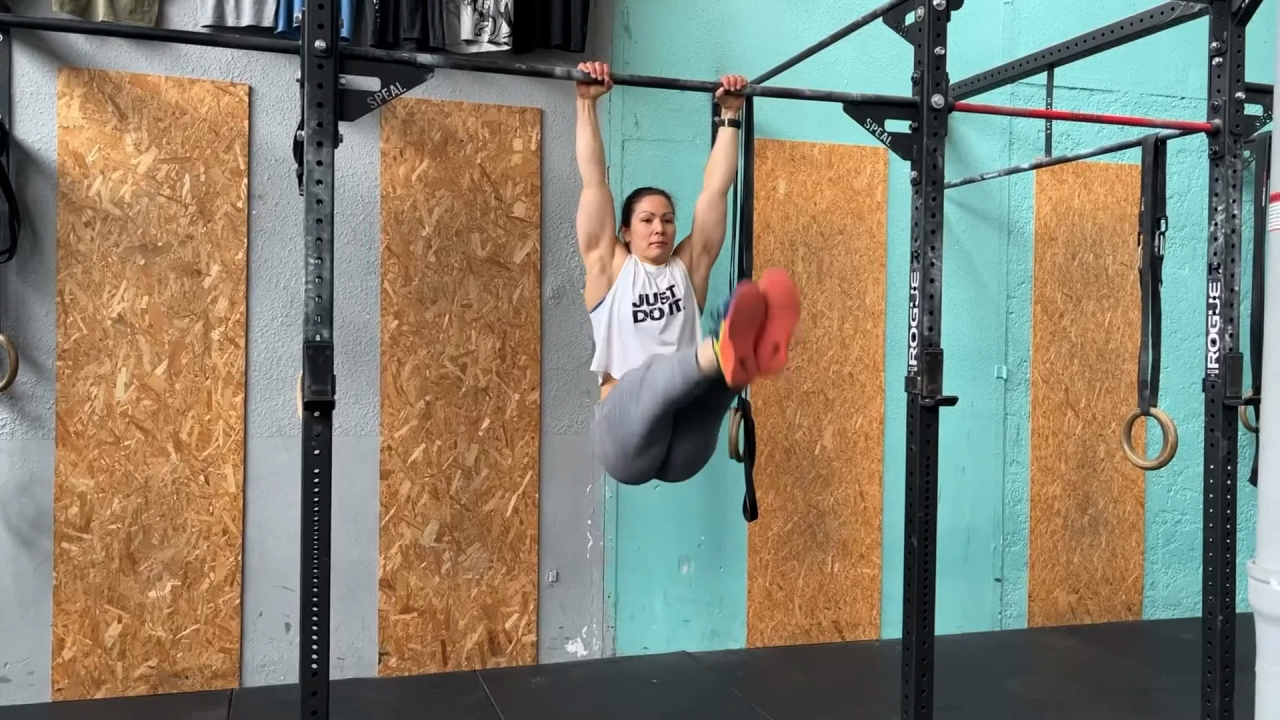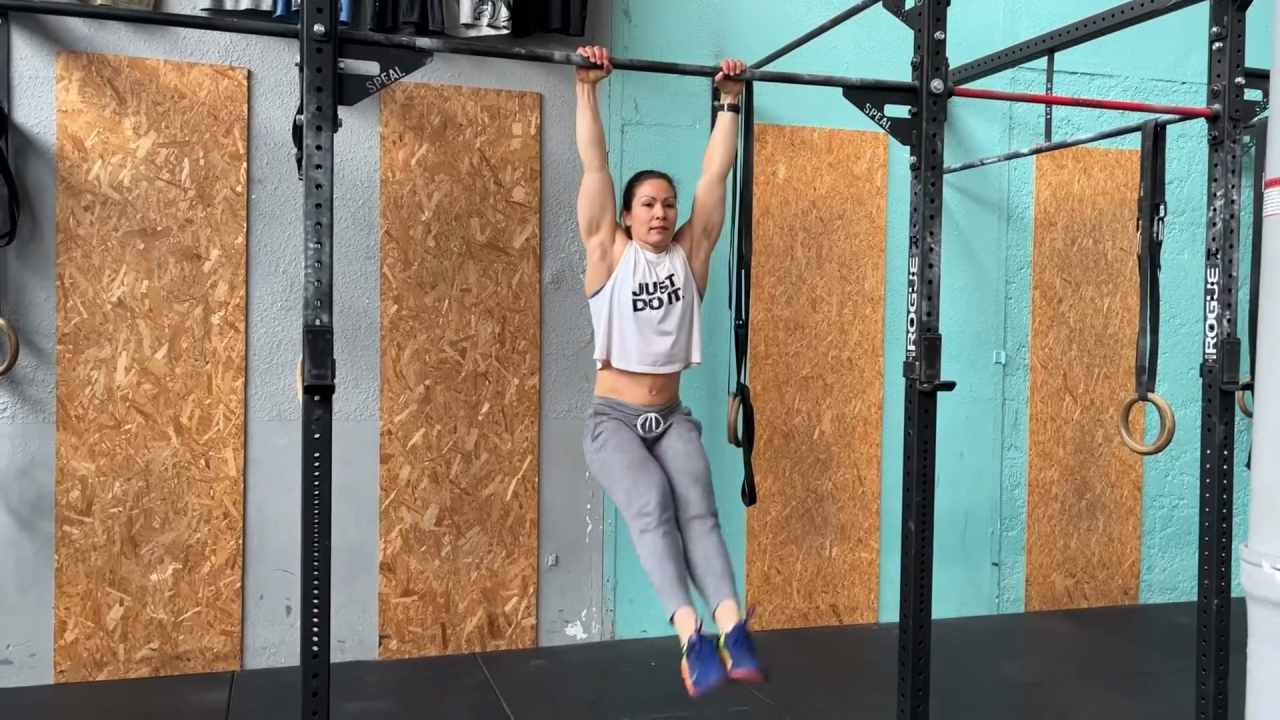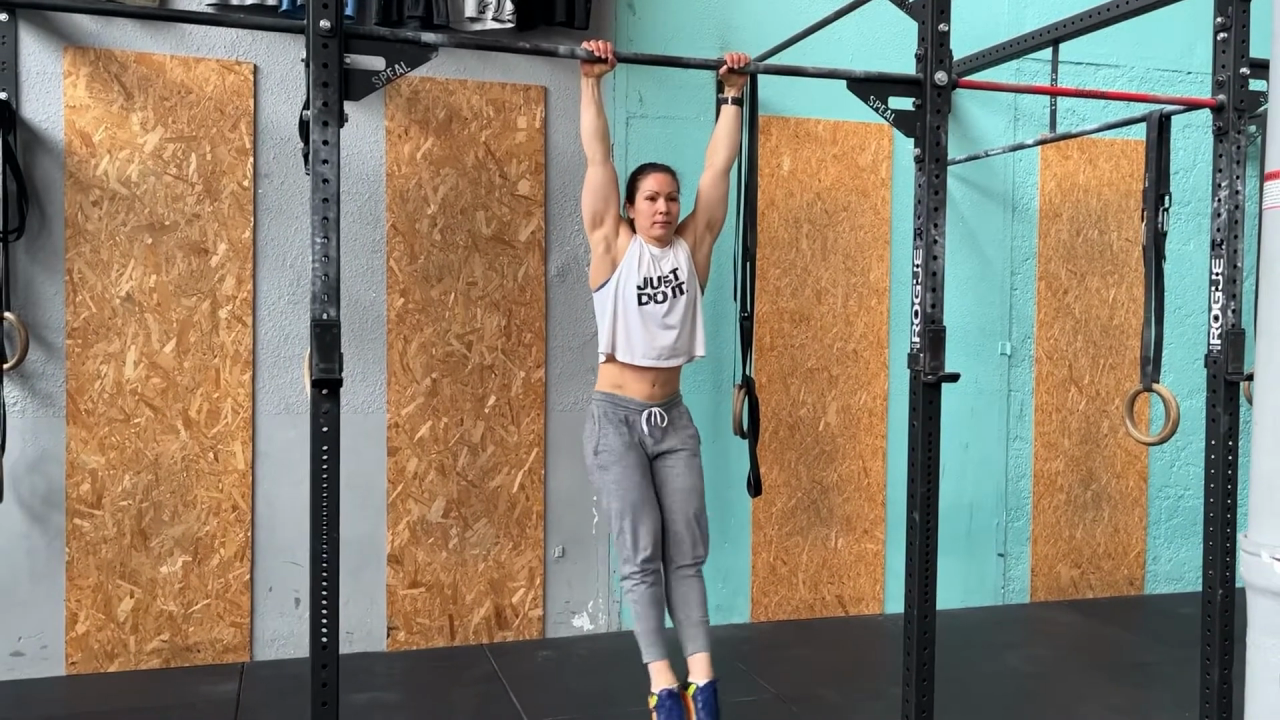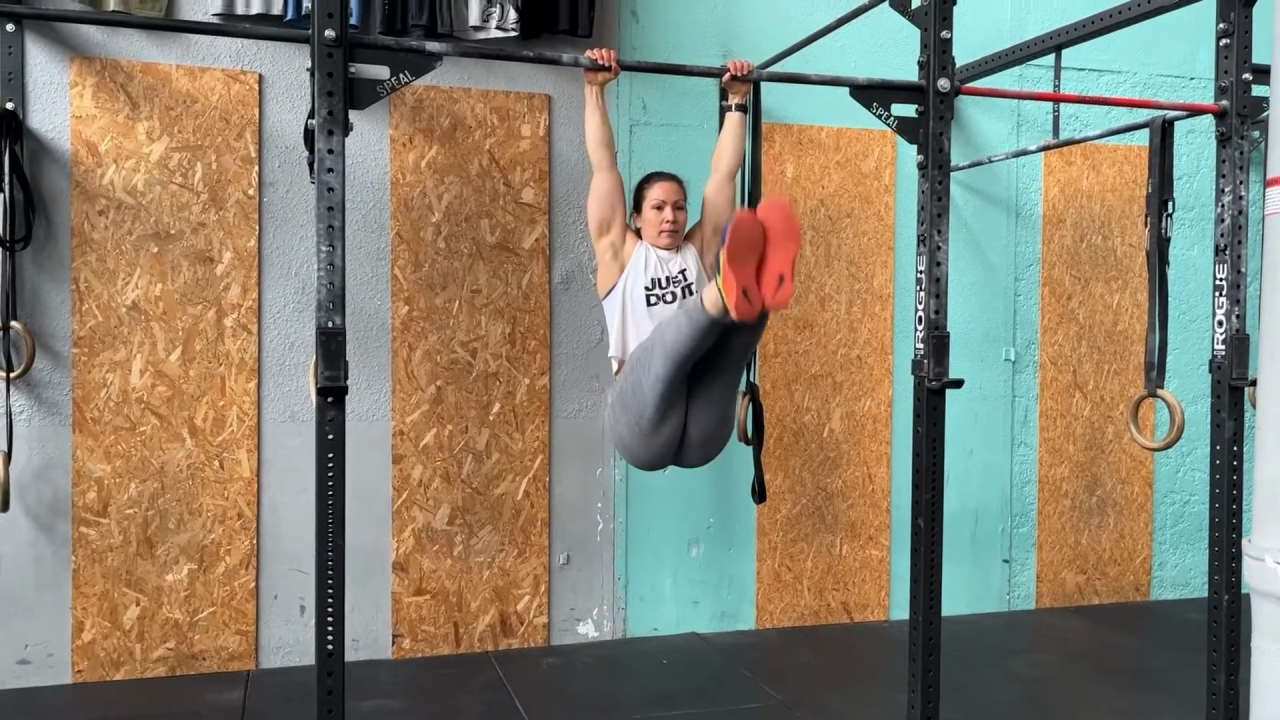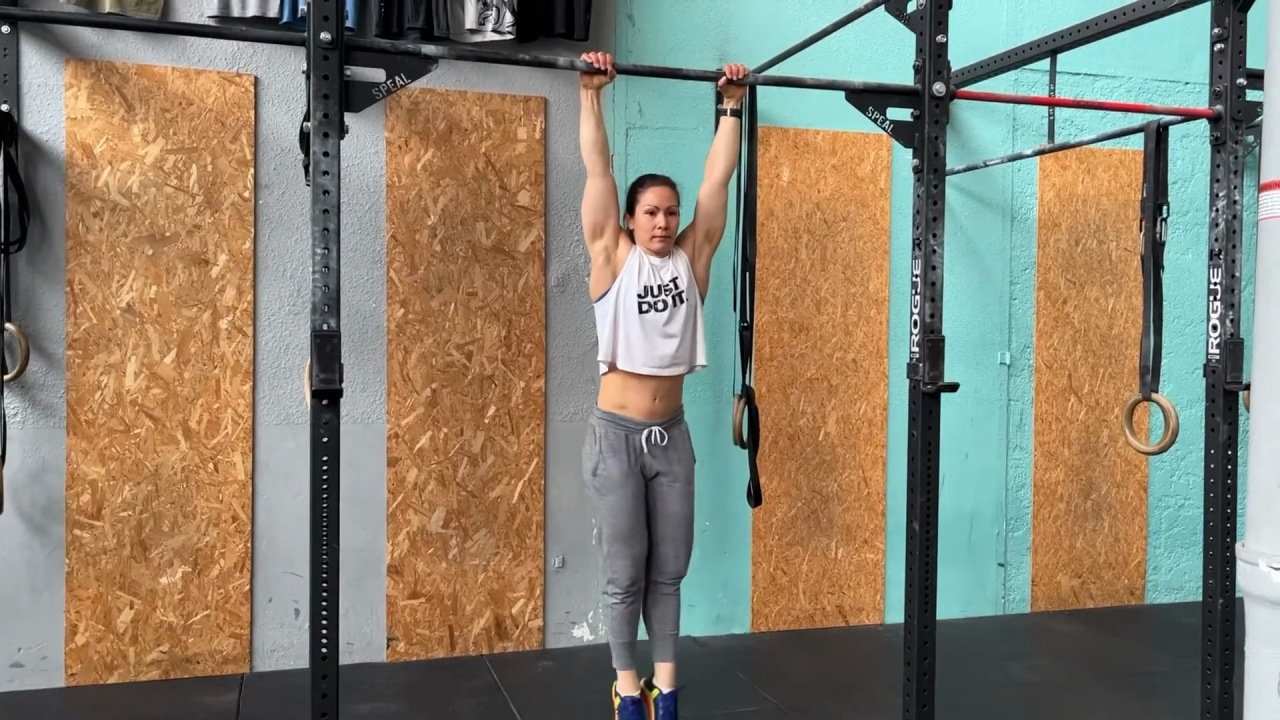
dt=1s
person 1, frame 1
left shoulder: (689, 268)
right shoulder: (609, 268)
left elbow: (716, 189)
right elbow: (594, 180)
left wrist: (730, 115)
right wrist: (587, 103)
left hip: (685, 444)
right hip: (628, 437)
left knee: (708, 363)
right knee: (659, 371)
left ankle: (743, 349)
right ankle: (725, 352)
person 1, frame 2
left shoulder: (689, 253)
right shoulder: (609, 253)
left elbow: (714, 177)
right elbow: (594, 168)
left wrist: (729, 102)
right wrist: (587, 89)
left hip: (672, 419)
right hip: (613, 419)
left knee: (698, 508)
right knee: (650, 504)
left ankle: (732, 633)
right ankle: (690, 633)
person 1, frame 3
left shoulder: (692, 246)
right shoulder: (611, 247)
left elbow: (719, 167)
right elbow: (597, 158)
left wrist: (733, 95)
right wrist: (591, 81)
left hip: (673, 418)
right hip: (615, 417)
left knee: (687, 551)
right knee: (642, 552)
person 1, frame 4
left shoulder: (700, 252)
right shoulder: (620, 253)
left elbow: (724, 174)
right elbow: (603, 166)
left wrist: (737, 101)
right wrist: (595, 90)
left hip: (701, 432)
right hip: (641, 419)
right knee: (666, 340)
left ankle: (747, 303)
right ankle: (730, 291)
person 1, frame 5
left shoulder: (692, 258)
right shoulder: (613, 257)
left elbow: (717, 181)
right elbow: (597, 171)
left wrist: (731, 107)
right wrist: (590, 94)
left hip: (672, 435)
right hip: (616, 435)
left knee: (668, 572)
right knee: (625, 573)
